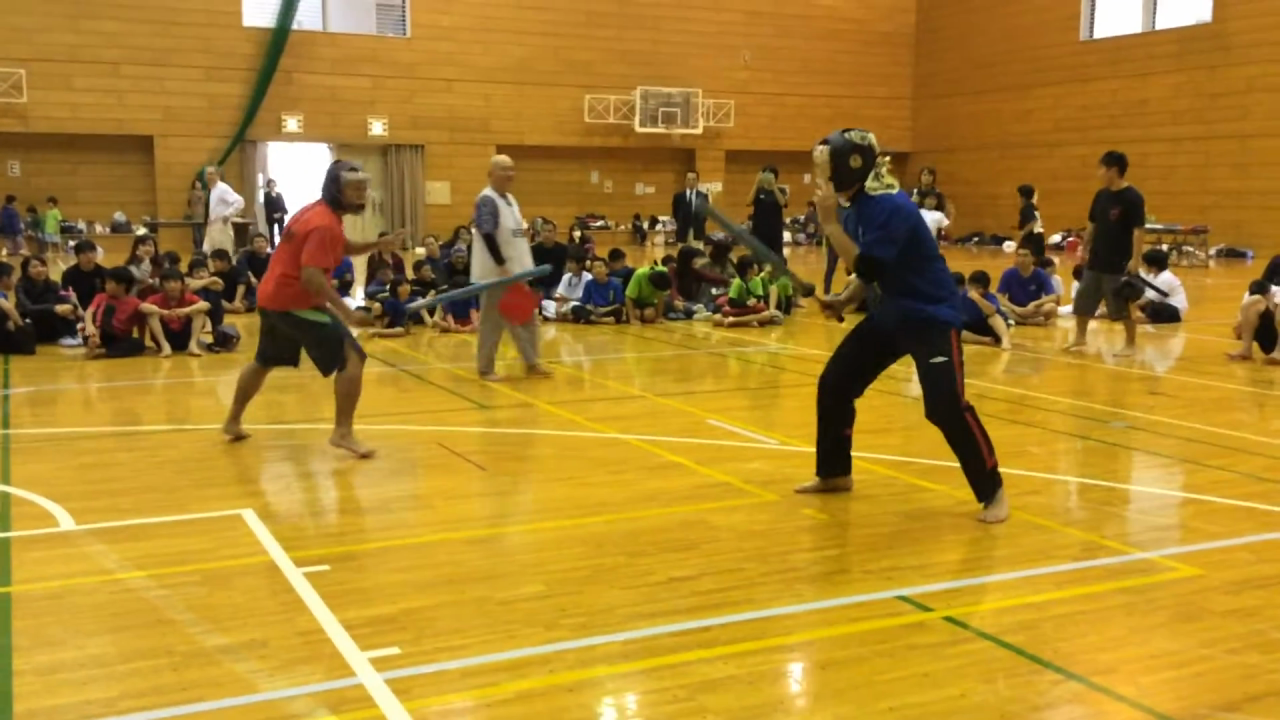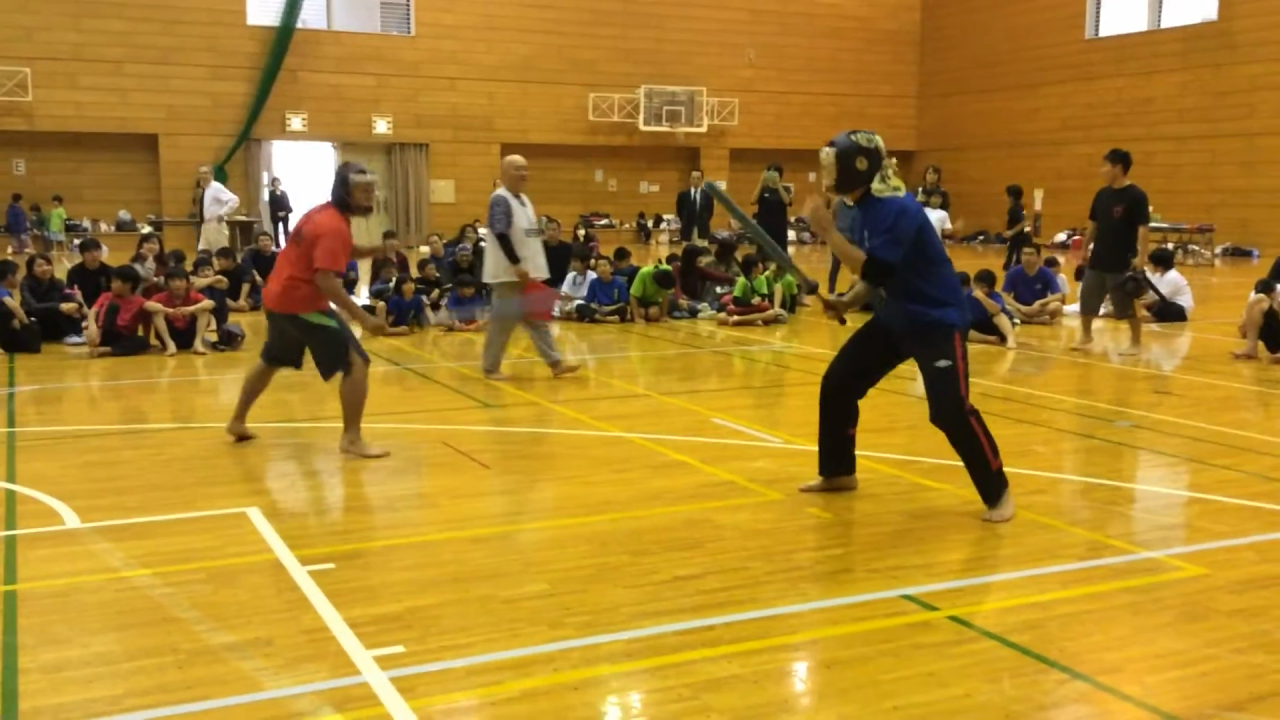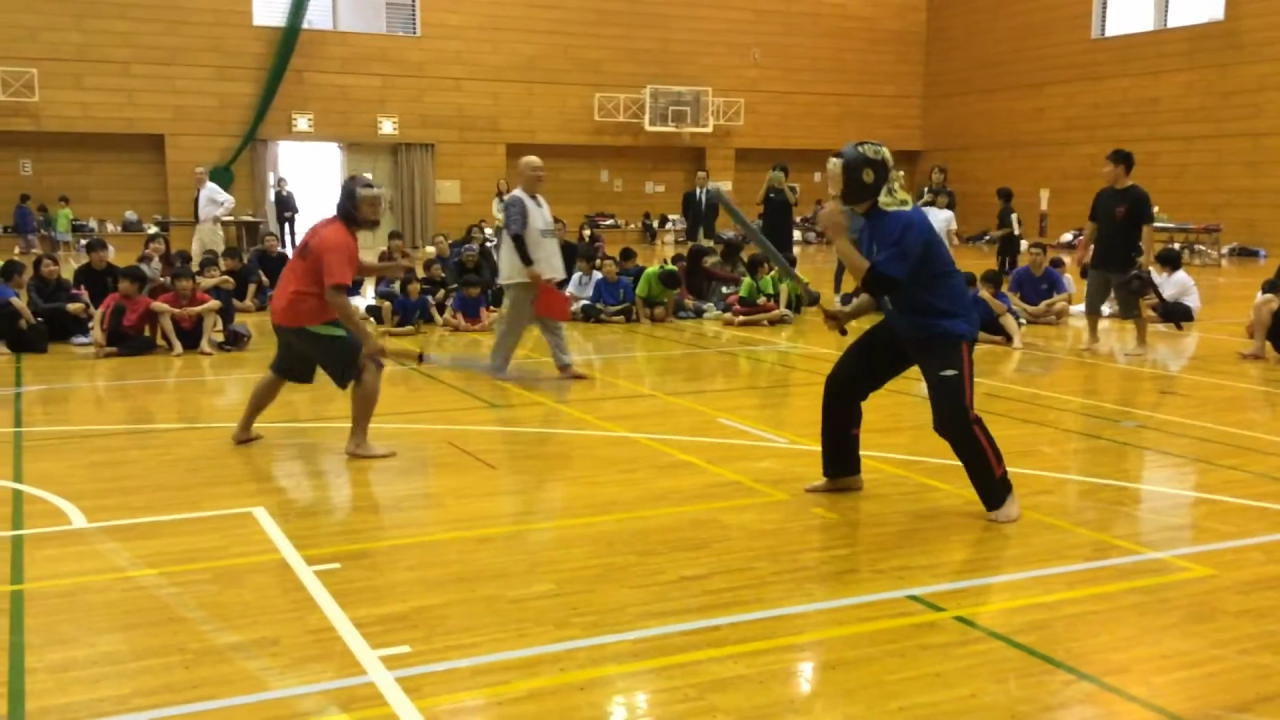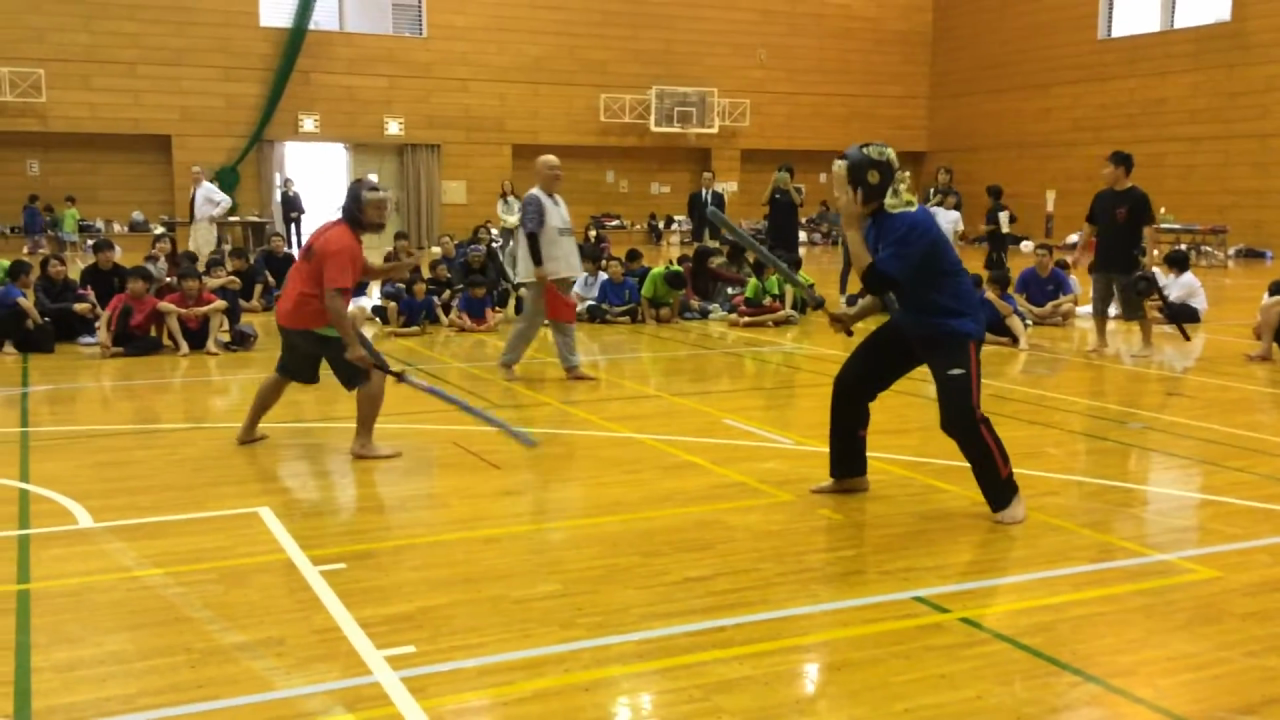
dt=0.1s
person 1, frame 1
left shoulder: (893, 208)
right shoulder: (857, 209)
left elbow: (869, 267)
left wrist: (830, 224)
right wrist: (842, 301)
left hip: (931, 316)
right hip: (889, 315)
left knee: (946, 404)
right knee: (834, 383)
left ankle: (992, 491)
right ankle: (835, 473)
person 1, frame 2
left shoulder: (898, 210)
right shoulder: (864, 210)
left elbow: (878, 270)
left wrist: (828, 231)
right wrist: (847, 301)
left hip: (938, 318)
right hip: (894, 317)
left knee: (950, 407)
right knee: (838, 384)
left ankle: (998, 492)
right ankle: (839, 472)
person 1, frame 3
left shoulder: (905, 223)
right shoulder: (871, 222)
left elbow: (880, 282)
left wrist: (839, 239)
right wrist: (849, 313)
left hip: (945, 328)
right hip: (902, 325)
left knee: (954, 416)
right knee: (841, 385)
left ankle: (1002, 494)
right ankle: (844, 473)
person 1, frame 4
left shoulder: (911, 223)
right shoulder: (878, 222)
left elbow: (875, 280)
left wrist: (852, 229)
right wrist: (853, 315)
left hip: (953, 327)
right hip: (909, 324)
left knee: (961, 416)
right knee: (849, 386)
left ankle: (1007, 497)
right ankle: (849, 475)
person 2, frame 1
left shoulder: (317, 212)
right shoulder: (325, 224)
left elbow: (344, 248)
right elbow: (312, 275)
left wrist: (381, 243)
right wrist: (346, 312)
left hip: (272, 299)
right hip: (295, 302)
left knee: (264, 361)
right knee: (352, 358)
left ankle: (233, 422)
right ankle: (344, 433)
person 2, frame 2
left shoulder: (322, 214)
right shoulder: (333, 225)
left elbow: (350, 251)
right elbow: (327, 280)
left wrist: (385, 249)
right wrist: (362, 317)
left hip: (278, 300)
right hip: (302, 304)
left knee: (270, 362)
right knee: (357, 362)
left ankle: (238, 423)
right ankle: (353, 439)
person 2, frame 3
left shoulder: (330, 228)
right shoulder: (339, 241)
left elbow: (356, 268)
right elbow: (335, 296)
left wrist: (392, 268)
right wrist: (368, 338)
left hip: (285, 312)
right hip: (309, 316)
left knee: (281, 373)
right knee: (369, 368)
left ankle: (244, 428)
right ankle: (359, 441)
person 2, frame 4
left shoulder: (338, 231)
right shoulder: (344, 243)
left elbow: (363, 272)
right elbow: (333, 298)
left wrist: (399, 268)
right wrist: (352, 344)
left hip: (290, 314)
right hip: (312, 318)
left knee: (286, 373)
right knee: (374, 370)
left ankle: (249, 429)
right ankle: (363, 442)
person 3, frame 1
left shoulder: (509, 200)
right shoulder: (486, 201)
right elbow: (488, 236)
left wrist: (522, 269)
right wrist: (502, 267)
left hip: (517, 270)
right hip: (496, 273)
right knee: (492, 321)
left ankle: (532, 363)
right ankle: (485, 368)
person 3, frame 2
left shoulder: (524, 200)
right shoulder: (499, 200)
right elbow: (501, 235)
left wrist: (528, 268)
right wrist: (517, 266)
left hip: (529, 270)
right hip: (508, 273)
left knee: (538, 318)
right knee: (502, 320)
left ankle: (555, 363)
right ankle: (490, 367)
person 3, frame 3
left shoulder: (541, 201)
right shoulder: (515, 201)
right elbow: (516, 236)
left wrist: (546, 271)
right wrist: (530, 268)
left hip: (545, 272)
right hip: (524, 274)
left knee: (552, 320)
right knee: (514, 321)
left ankle: (565, 366)
right ankle: (498, 367)
person 3, frame 4
left shoulder: (559, 200)
right shoulder: (533, 200)
right elbow: (530, 235)
left wrist: (569, 268)
right wrist: (538, 268)
left hip: (563, 270)
right hip: (544, 272)
left knee: (565, 319)
right knee: (531, 319)
left ankle: (572, 366)
right ankle: (507, 362)
person 4, frame 1
left shoulder: (1133, 198)
right shoulder: (1101, 195)
left elbow: (1138, 230)
left wrist: (1135, 259)
right wrist: (1084, 249)
left hip: (1118, 264)
right hip: (1096, 262)
left knee: (1121, 306)
right knee: (1083, 301)
left ankle: (1130, 344)
right ankle: (1080, 338)
person 4, frame 2
left shoulder: (1136, 196)
right shoulder: (1102, 194)
left elbow: (1143, 227)
left wrist: (1140, 256)
right wrist: (1085, 247)
left hip: (1122, 262)
right hip: (1098, 259)
left knee: (1126, 304)
right knee: (1087, 299)
left ankle: (1135, 343)
right ankle: (1085, 337)
person 4, frame 3
left shoulder: (1138, 196)
right shoulder: (1103, 195)
left elbow: (1147, 227)
right elbow: (1093, 224)
left wrist: (1146, 255)
right wrist: (1082, 249)
left hip: (1125, 262)
right hip: (1100, 260)
left knee: (1131, 304)
right knee: (1092, 300)
left ankle: (1141, 343)
right ankle: (1092, 337)
person 4, frame 4
left shoulder: (1138, 197)
right shoulder: (1101, 197)
left elbow: (1148, 228)
right elbow: (1090, 225)
left wrist: (1148, 255)
right wrist: (1079, 249)
left hip: (1128, 263)
right hip: (1102, 261)
left knee: (1134, 304)
right knee: (1099, 303)
left ankle: (1147, 344)
right ankle: (1100, 340)
